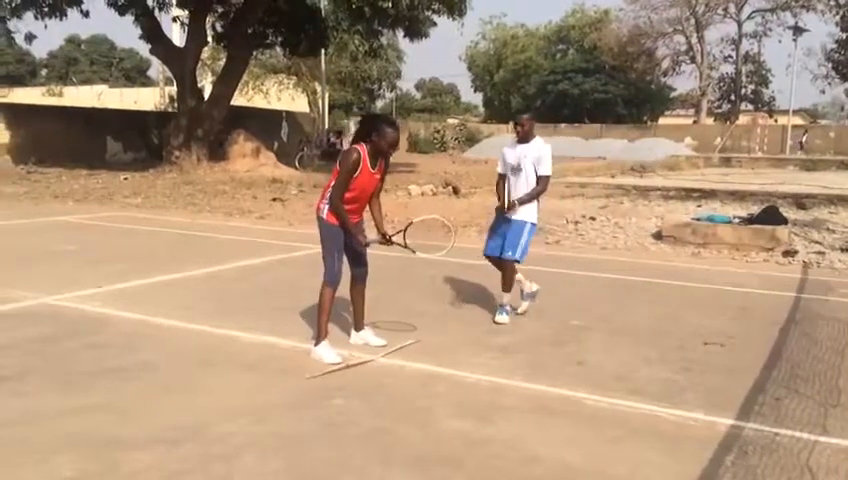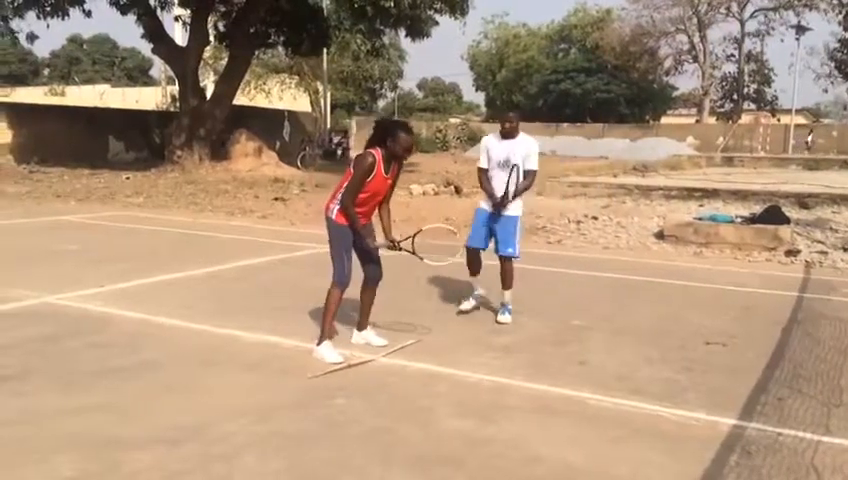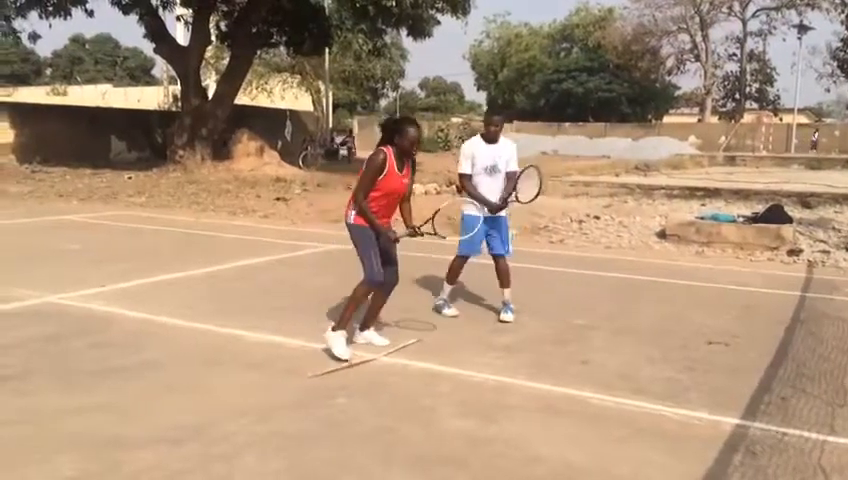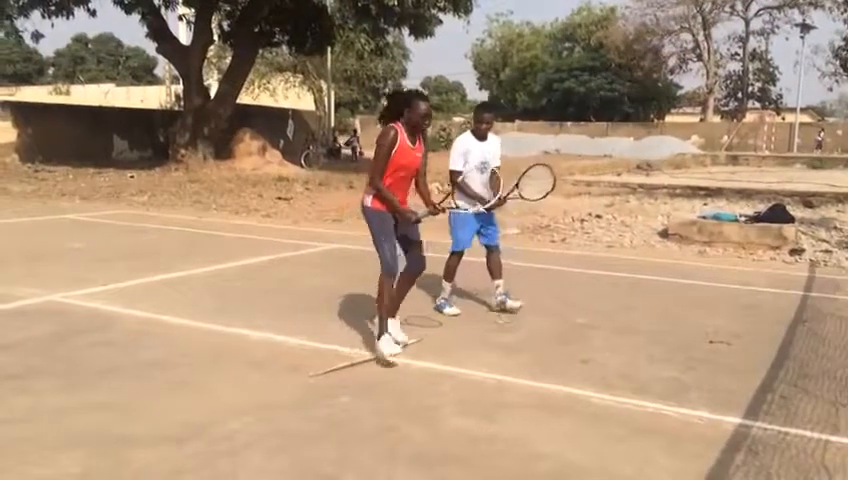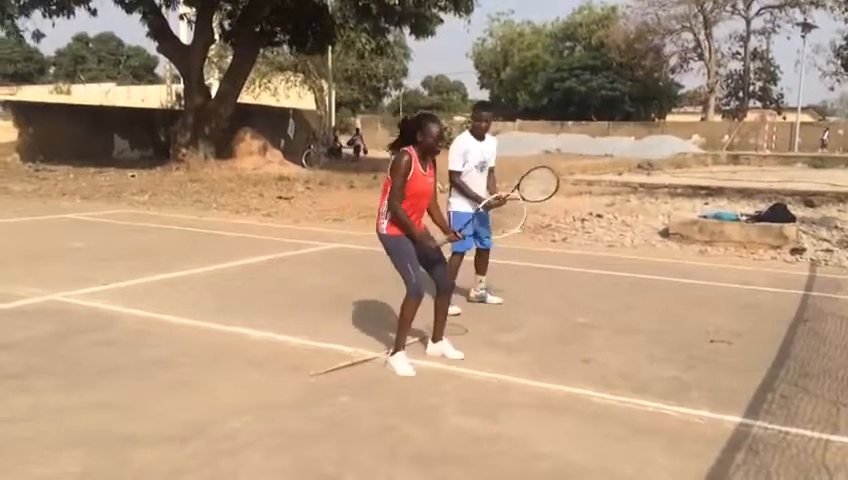
dt=0.2s
person 1, frame 1
left shoulder: (383, 161)
right shoulder: (354, 156)
left elbow: (374, 198)
right elbow: (335, 199)
left wrist: (381, 229)
right wrist: (355, 233)
left hip: (353, 218)
right hip: (332, 216)
left knee: (360, 271)
right knee: (333, 276)
left ankle: (359, 330)
right ankle: (320, 342)
person 1, frame 2
left shoulder: (396, 165)
right shoulder: (368, 160)
left elbow: (384, 202)
right elbow: (346, 201)
left wrist: (388, 235)
right wrist: (365, 235)
left hip: (362, 219)
right hip: (341, 217)
left knee: (375, 272)
right knee: (343, 277)
left ankle: (362, 329)
right ankle: (323, 342)
person 1, frame 3
left shoulder: (410, 163)
right shoulder: (379, 158)
left elbow: (404, 199)
right elbow: (359, 199)
left wrist: (409, 224)
right wrist: (381, 229)
left hip: (382, 225)
right hip: (361, 222)
left knee: (391, 278)
right knee: (376, 277)
left ankle: (366, 329)
right ankle: (337, 330)
person 1, frame 4
left shoulder: (420, 138)
right shoulder: (390, 134)
left elbow: (419, 178)
right elbow: (375, 180)
left wrist: (430, 203)
right wrist: (401, 211)
left hip: (400, 207)
right hip: (378, 206)
left knee: (417, 264)
right knee: (390, 266)
left ankle: (391, 317)
right ankle: (383, 335)
person 1, frame 5
left shoulder: (431, 162)
right shoulder: (404, 159)
left elbow: (431, 202)
right elbow: (394, 205)
left wrist: (447, 229)
right wrist: (420, 237)
left hip: (417, 230)
right hip: (393, 231)
left knee: (446, 283)
right knee: (416, 288)
left ankle: (437, 341)
right ankle: (397, 353)
person 2, frame 1
left shoulder: (542, 149)
right shoulder: (507, 148)
left elbow: (542, 186)
right elbow: (501, 179)
left wrist: (517, 204)
right wrist: (501, 203)
left hip: (525, 214)
right hip: (503, 212)
left knee: (510, 259)
right knee: (492, 255)
left ankle: (504, 305)
right ankle: (527, 287)
person 2, frame 2
left shoulder: (529, 144)
right shoulder: (488, 142)
left elbow: (529, 179)
right elbow: (482, 174)
left wrist: (508, 198)
right wrist: (495, 197)
left hip: (512, 210)
right hip: (487, 206)
left knee: (506, 256)
right knee: (473, 248)
left ankle: (506, 304)
right ankle: (476, 291)
person 2, frame 3
left shoulder: (510, 147)
right shoulder: (470, 146)
left elbow: (511, 178)
right elbow: (464, 181)
left wrist: (503, 199)
right wrist: (486, 202)
left hip: (497, 212)
right hip: (473, 211)
left knee: (500, 255)
right knee: (463, 255)
left ankle: (507, 304)
right ankle: (442, 298)
person 2, frame 4
left shoulder: (495, 142)
right shoulder: (461, 143)
left elbow: (494, 172)
right elbow: (455, 178)
left wrist: (496, 196)
right wrist: (480, 199)
left hip: (485, 207)
right hip: (463, 208)
left knee: (493, 247)
right knee: (458, 250)
left ankle: (500, 295)
right ankle: (443, 298)
person 2, frame 5
left shoulder: (492, 142)
right shoulder: (461, 143)
right elbow: (454, 179)
left wrist: (494, 196)
right wrist: (479, 199)
left hip: (481, 207)
right hip: (462, 207)
left knee: (485, 247)
right knee: (459, 250)
left ankle: (478, 290)
